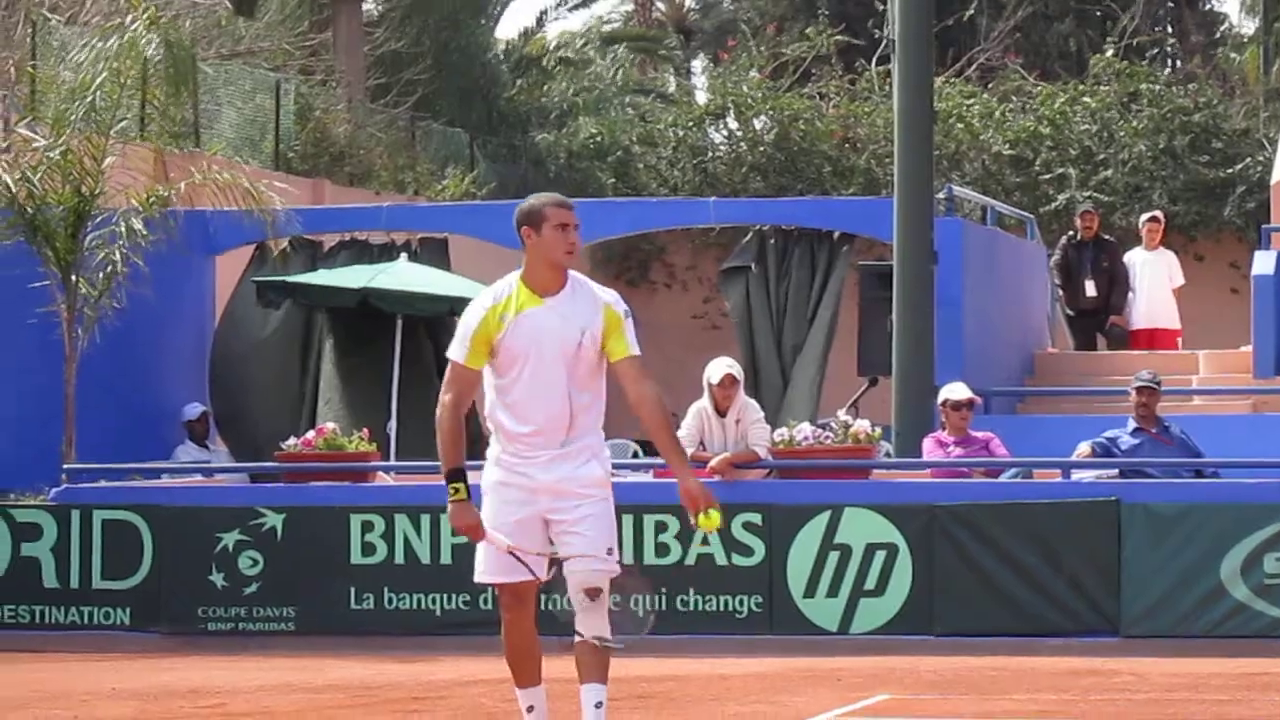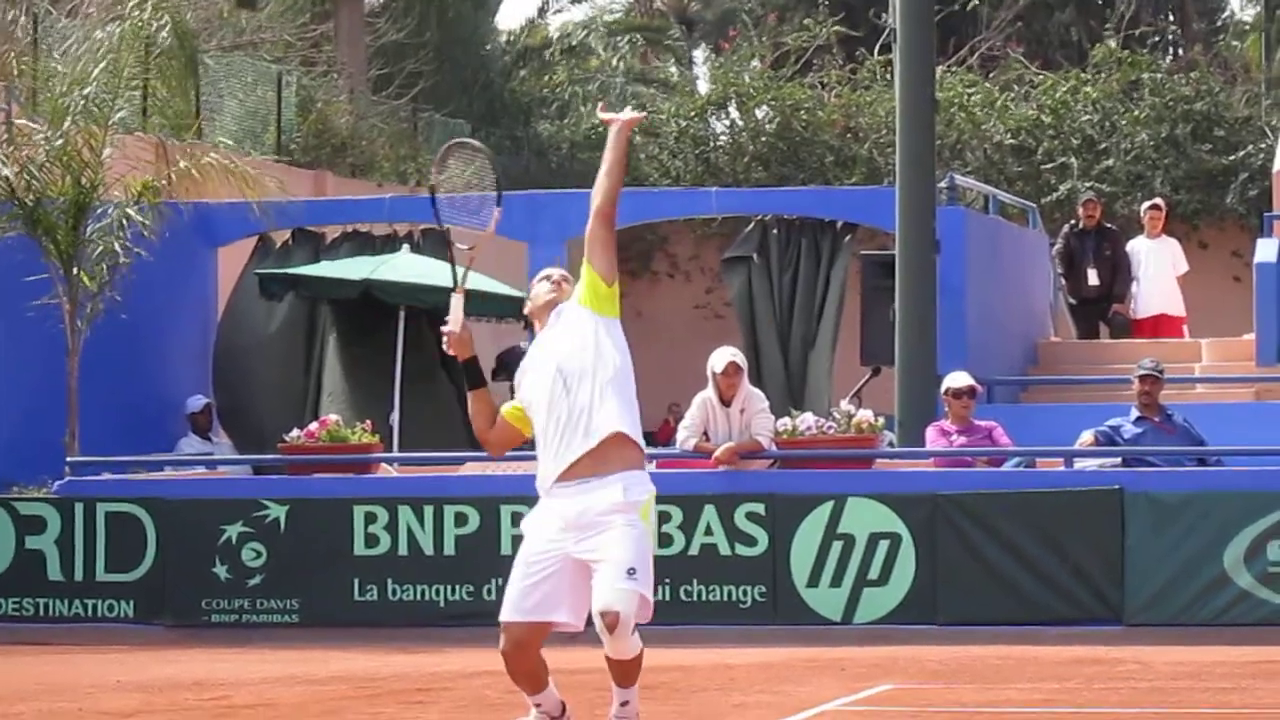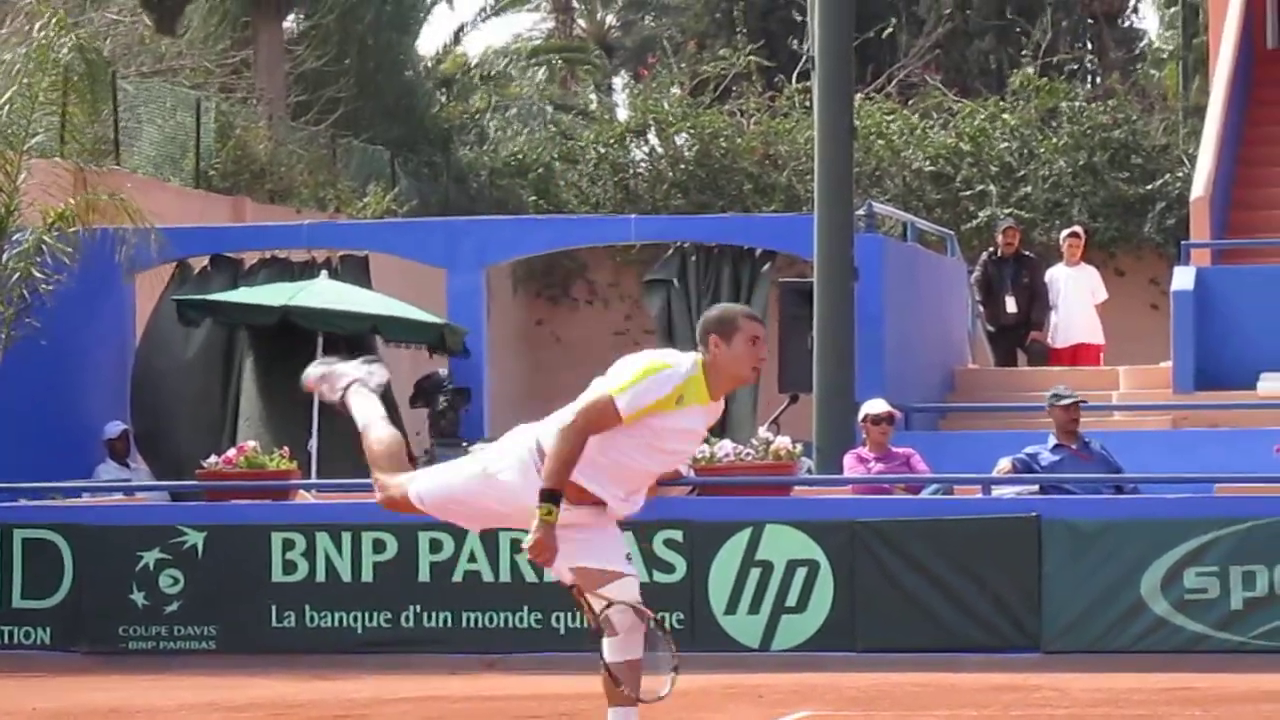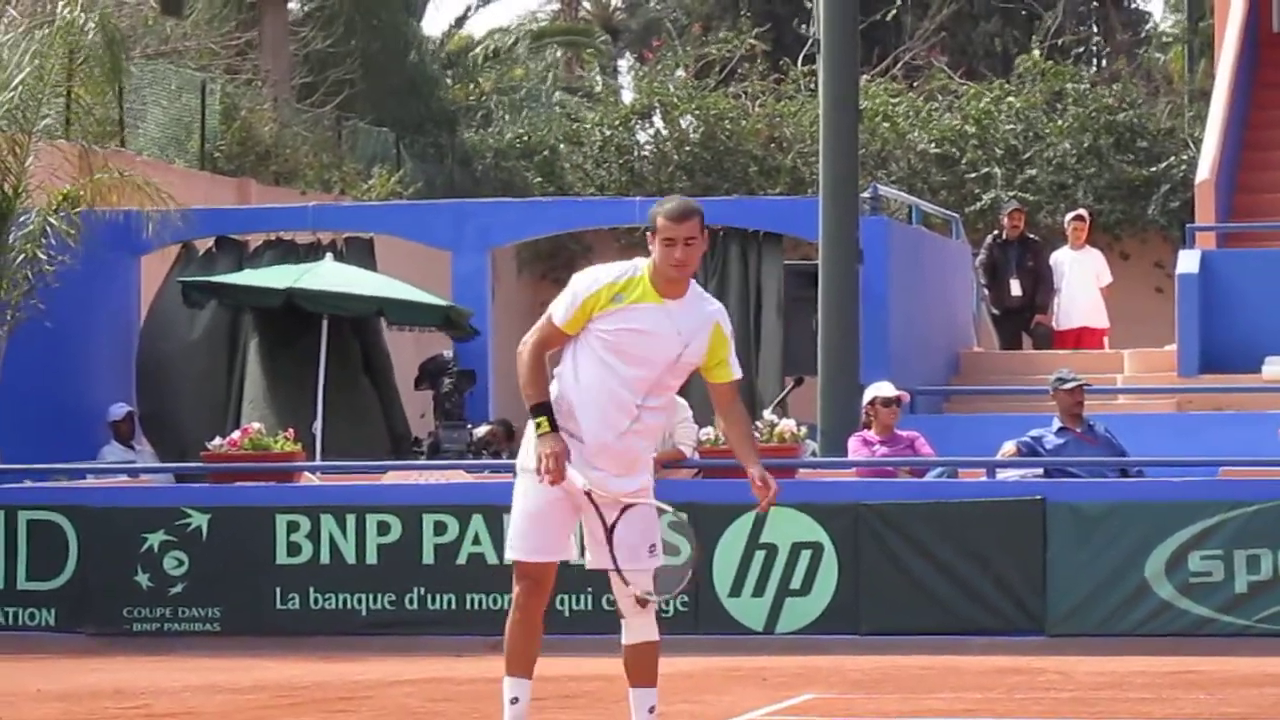
dt=0.7s
person 1, frame 1
left shoulder: (603, 306)
right shoulder: (490, 309)
left elbow: (640, 389)
right elbow: (452, 403)
left wrist: (683, 470)
right wrist: (457, 490)
left hip: (582, 476)
right hip: (512, 477)
left knee: (592, 596)
right knee: (515, 601)
person 1, frame 2
left shoulder: (592, 311)
right shoulder: (530, 373)
left elbow: (602, 214)
right elbow: (492, 438)
left wrist: (620, 133)
right wrist: (469, 364)
left hip: (617, 503)
right hip: (556, 512)
left knee: (617, 621)
right knee: (516, 644)
person 1, frame 3
left shoulder: (707, 412)
right shoulder: (667, 374)
right elbow: (577, 424)
right wrist: (548, 515)
left hip: (586, 511)
right hip: (530, 475)
left knee: (624, 611)
right knee: (393, 495)
right ankle: (359, 387)
person 1, frame 4
left shoulder: (711, 320)
right shoulder: (602, 284)
left elbow: (730, 406)
right elbow: (532, 347)
left wrist: (753, 467)
right wrist: (545, 430)
left hip: (625, 473)
right hip: (556, 454)
left knee: (638, 599)
right knee: (531, 584)
